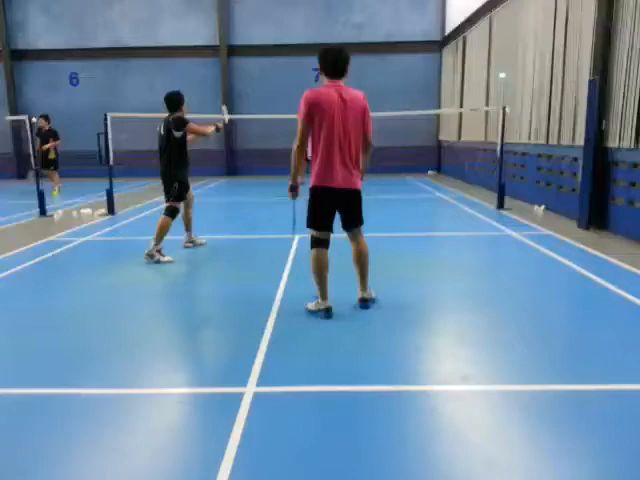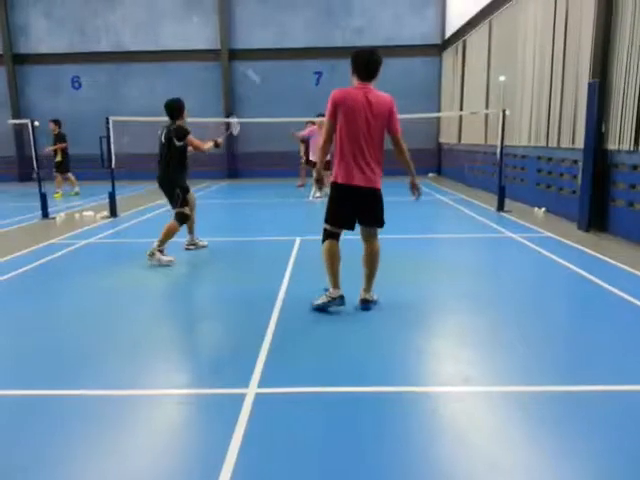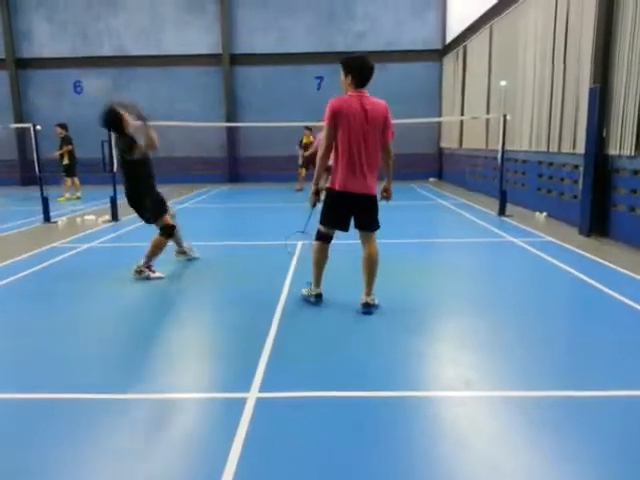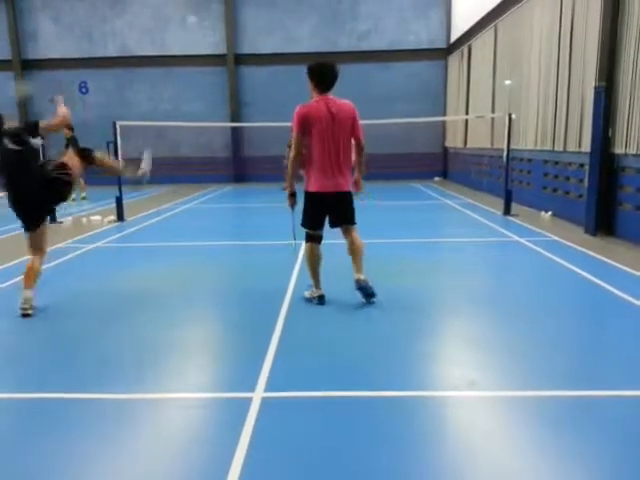
dt=0.5s
person 1, frame 1
left shoulder: (312, 97)
right shoulder: (360, 98)
left elbow: (300, 144)
right elbow: (368, 144)
left wrist: (294, 179)
left hip: (322, 183)
right hip: (351, 183)
left knee: (320, 241)
right knee: (357, 236)
left ankle: (323, 302)
right ankle: (365, 292)
person 1, frame 2
left shoulder: (338, 97)
right shoulder: (387, 102)
left elbow: (326, 140)
right elbow: (398, 144)
left wrist: (318, 170)
right wrist: (412, 177)
left hip: (343, 181)
right hip: (372, 183)
left knee: (331, 235)
right knee: (370, 237)
left ankle: (334, 291)
right ankle: (366, 294)
person 1, frame 3
left shoulder: (336, 106)
right shoulder: (382, 108)
left elbow: (326, 150)
right elbow: (387, 151)
left wrist: (315, 185)
right wrist: (388, 182)
left hip: (340, 187)
right hip: (367, 188)
left knee: (323, 237)
right knee: (369, 241)
left ankle: (315, 290)
right ankle: (368, 297)
person 1, frame 4
left shoulder: (303, 111)
right shoulder: (349, 108)
left elbow: (296, 154)
right elbow: (360, 146)
left wrist: (290, 187)
right wrist: (359, 174)
left hip: (315, 187)
right hip: (343, 186)
left knee: (313, 237)
right knee: (350, 232)
left ankle: (317, 290)
right ankle: (360, 277)
person 2, frame 1
left shoulder: (167, 122)
right shoulder: (177, 120)
right elbow: (204, 132)
left wrist: (193, 135)
right wrist: (216, 127)
left hip: (176, 172)
right hip: (174, 173)
left knee: (189, 199)
right knee: (172, 209)
left ankle: (189, 238)
right ankle: (153, 250)
person 2, frame 2
left shoulder: (169, 129)
right shoulder: (179, 130)
right elbow: (201, 148)
left wrist: (190, 145)
right wrist: (215, 143)
left hip: (174, 178)
right hip: (171, 180)
left knee: (191, 203)
right knee: (183, 215)
left ankle: (192, 240)
right ankle: (156, 250)
person 2, frame 3
left shoulder: (123, 138)
right shoulder: (128, 142)
right elbow: (152, 145)
right wrist: (144, 124)
left hip: (145, 191)
right hip: (141, 194)
left knee: (169, 219)
right knee: (168, 228)
left ankle: (182, 248)
right ankle: (144, 267)
person 2, frame 4
right shoulder: (21, 133)
right elbow: (64, 119)
right wrist: (61, 105)
left hip: (22, 204)
right hip: (47, 188)
left knee: (38, 254)
right knee: (80, 152)
left ankle: (27, 300)
right ankle: (132, 174)
